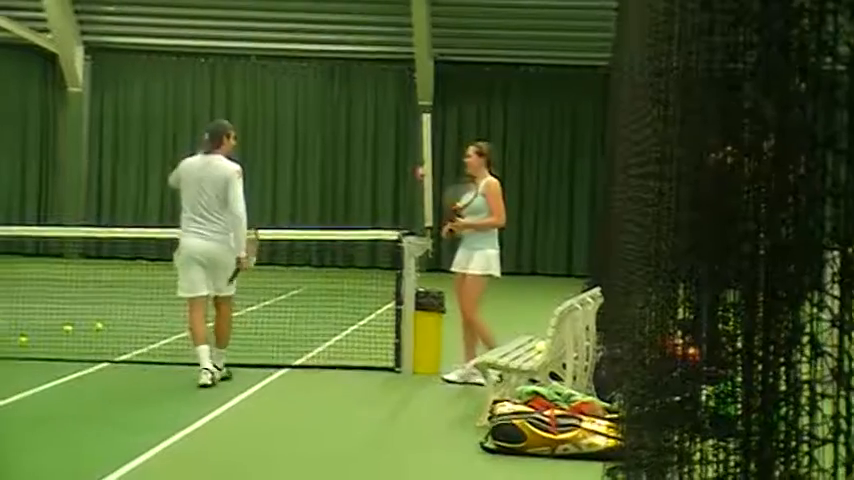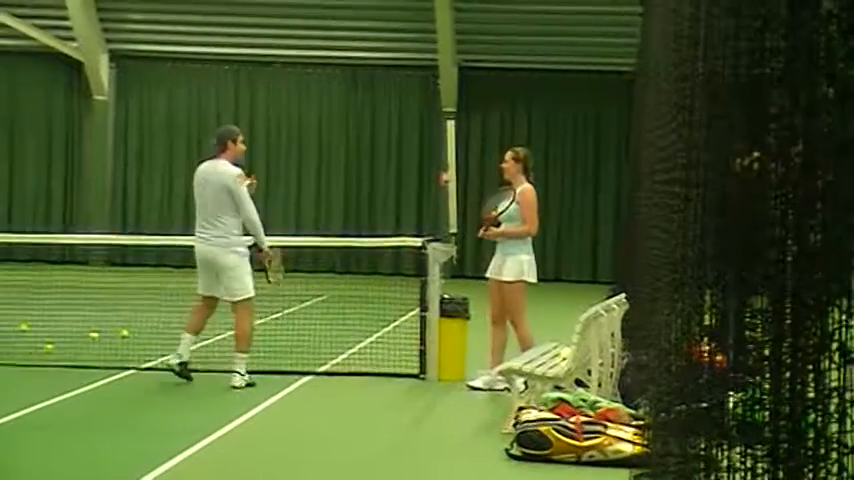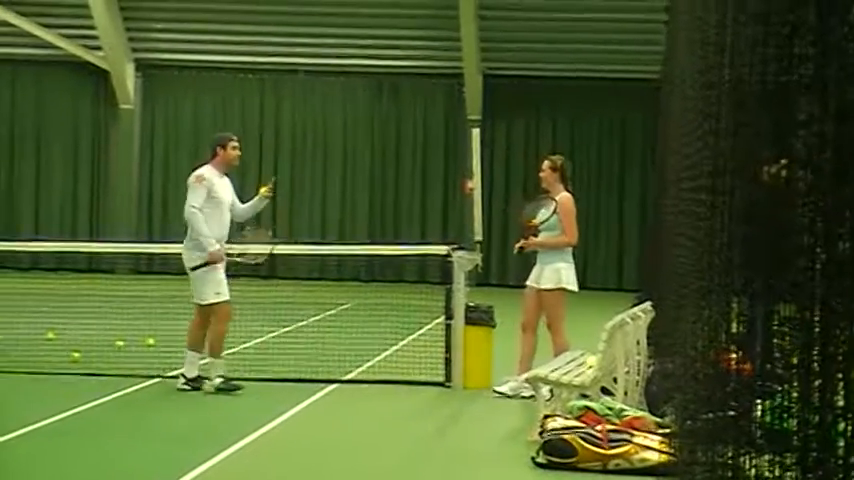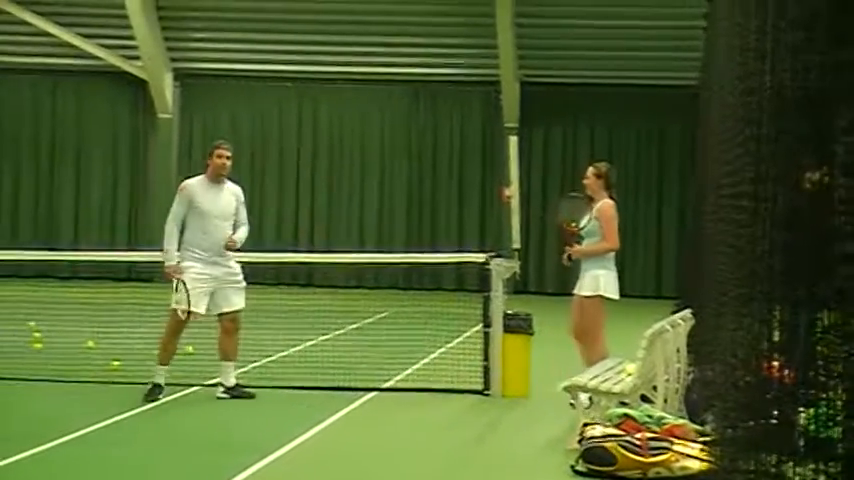
dt=0.4s
person 1, frame 1
left shoulder: (187, 165)
right shoulder: (232, 170)
left elbow: (173, 182)
right elbow: (237, 212)
right wrist: (241, 251)
left hip: (191, 244)
right hip: (221, 245)
left knee: (196, 308)
right knee: (223, 306)
left ankle: (206, 369)
right ankle: (218, 366)
person 1, frame 2
left shoulder: (201, 170)
right shoulder: (234, 173)
right elbow: (249, 213)
left wrist: (244, 189)
right wrist: (262, 244)
left hip: (204, 247)
right hip: (229, 249)
left knee: (207, 303)
right knee: (243, 309)
left ankle: (180, 356)
right ankle: (239, 373)
person 1, frame 3
left shoulder: (225, 181)
right shoulder: (202, 176)
left elbow: (239, 213)
right elbow: (191, 213)
left wrist: (261, 199)
right wrist: (211, 246)
left hip: (211, 255)
right hip: (202, 254)
left knee: (204, 314)
right knee: (222, 312)
left ankle: (189, 374)
right ankle: (217, 376)
person 1, frame 4
left shoulder: (235, 191)
right shoulder: (190, 187)
left elbow: (243, 225)
right elbow: (172, 223)
left wrist: (237, 239)
right wrist: (170, 260)
left hip: (226, 267)
right hip: (194, 266)
left knee: (231, 325)
right knee: (176, 323)
left ankle: (228, 383)
right ankle: (158, 380)
person 2, frame 1
left shoulder: (491, 184)
right shoulder: (470, 186)
left elbow: (499, 220)
left wrist: (468, 224)
right wrist: (454, 228)
left hip: (482, 253)
right hip: (465, 251)
left knee: (470, 312)
right knee: (465, 313)
right ankle: (469, 367)
person 2, frame 2
left shoulder: (526, 191)
right shoulder: (510, 191)
left elbow: (531, 229)
left wrist: (501, 232)
right wrist: (491, 232)
left hip: (517, 259)
right hip: (501, 257)
left knee: (516, 320)
right knee: (496, 319)
right ankle: (495, 374)
person 2, frame 3
left shoulder: (565, 200)
left elbow: (571, 239)
left wrist: (539, 243)
right wrist: (531, 243)
left hip: (556, 269)
right hip: (541, 267)
left knee: (555, 328)
right knee: (527, 325)
right ankle: (522, 382)
person 2, frame 4
left shoulder: (606, 206)
right shoulder: (595, 206)
left elbow: (612, 244)
left wrist: (583, 250)
right wrist: (578, 251)
left hip: (599, 275)
right hip: (588, 275)
left knee: (594, 337)
right knee: (578, 332)
